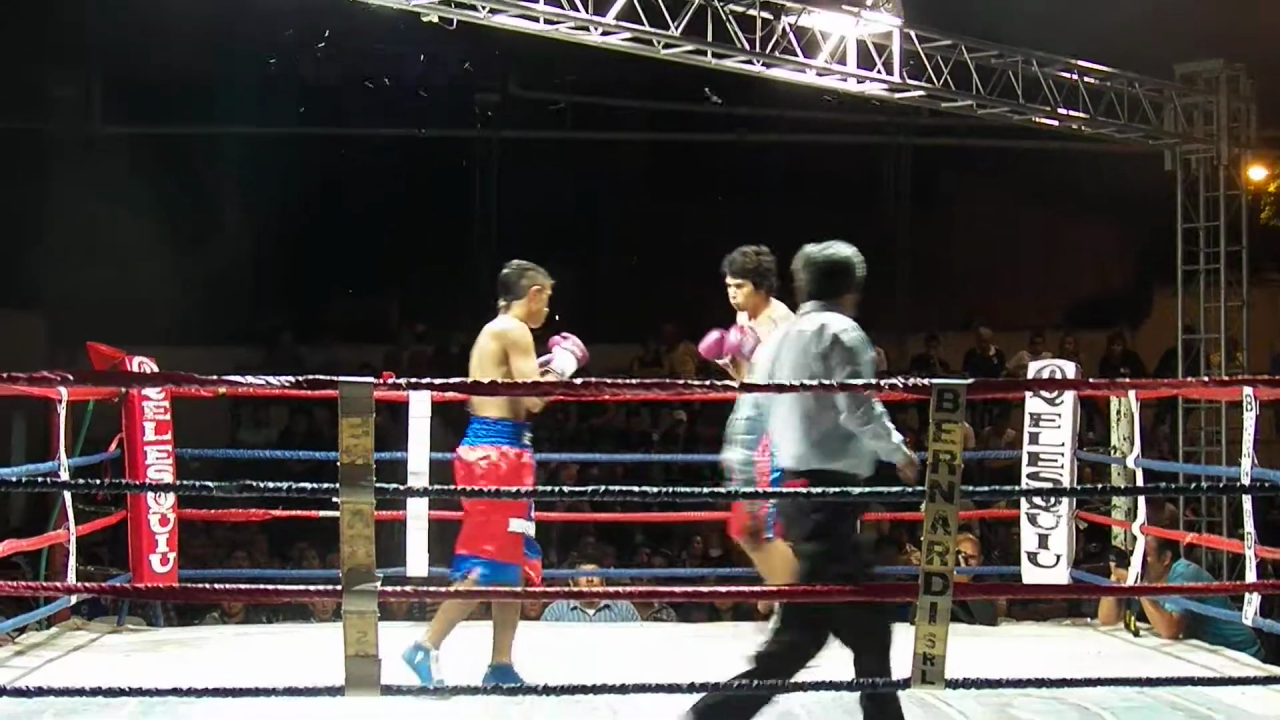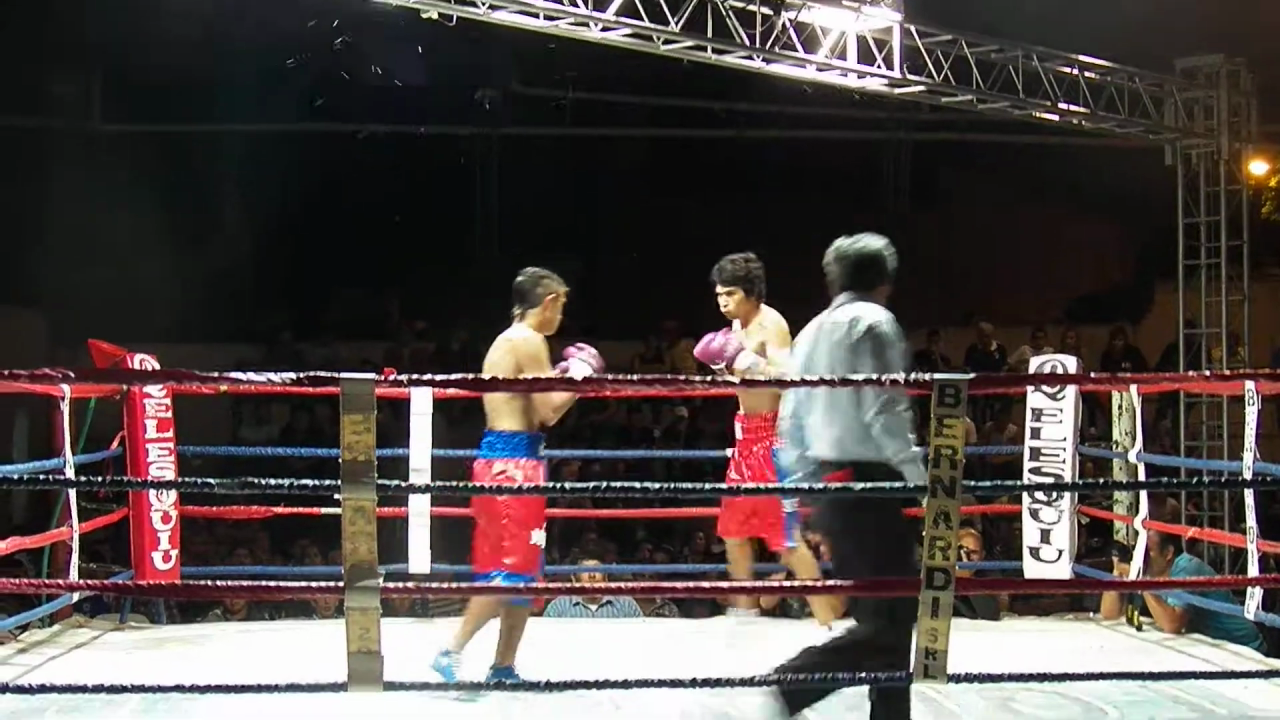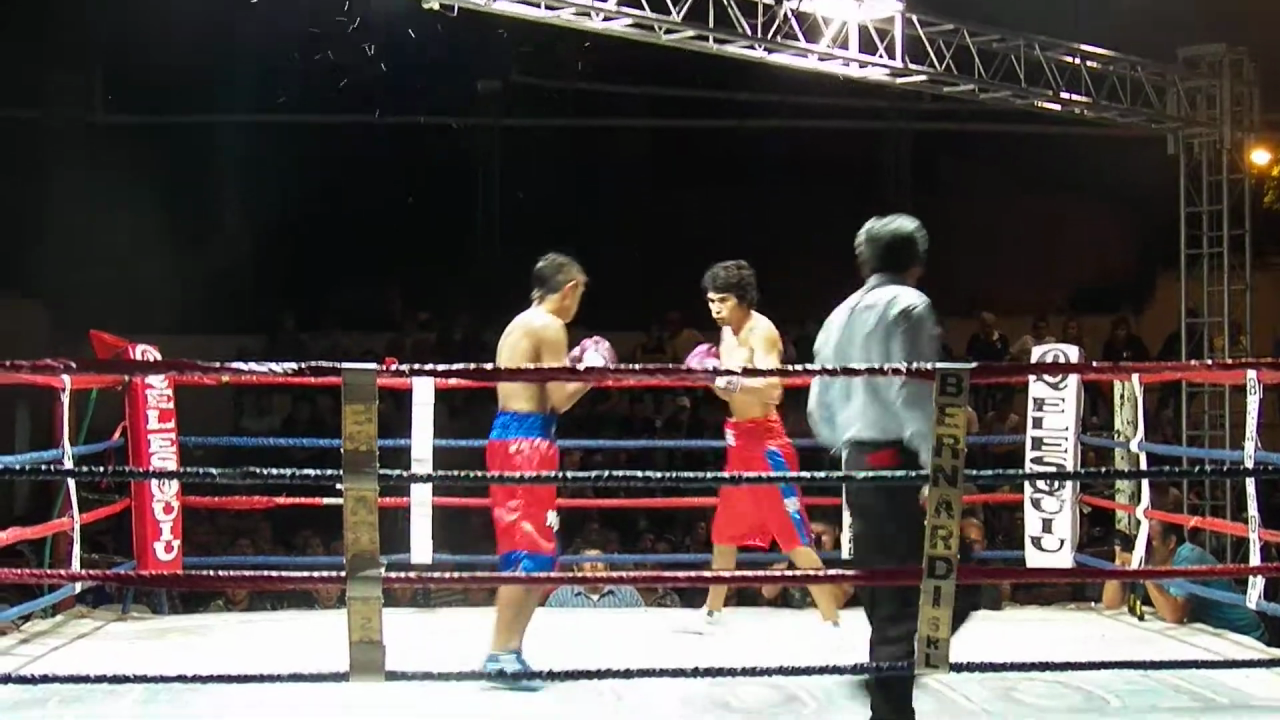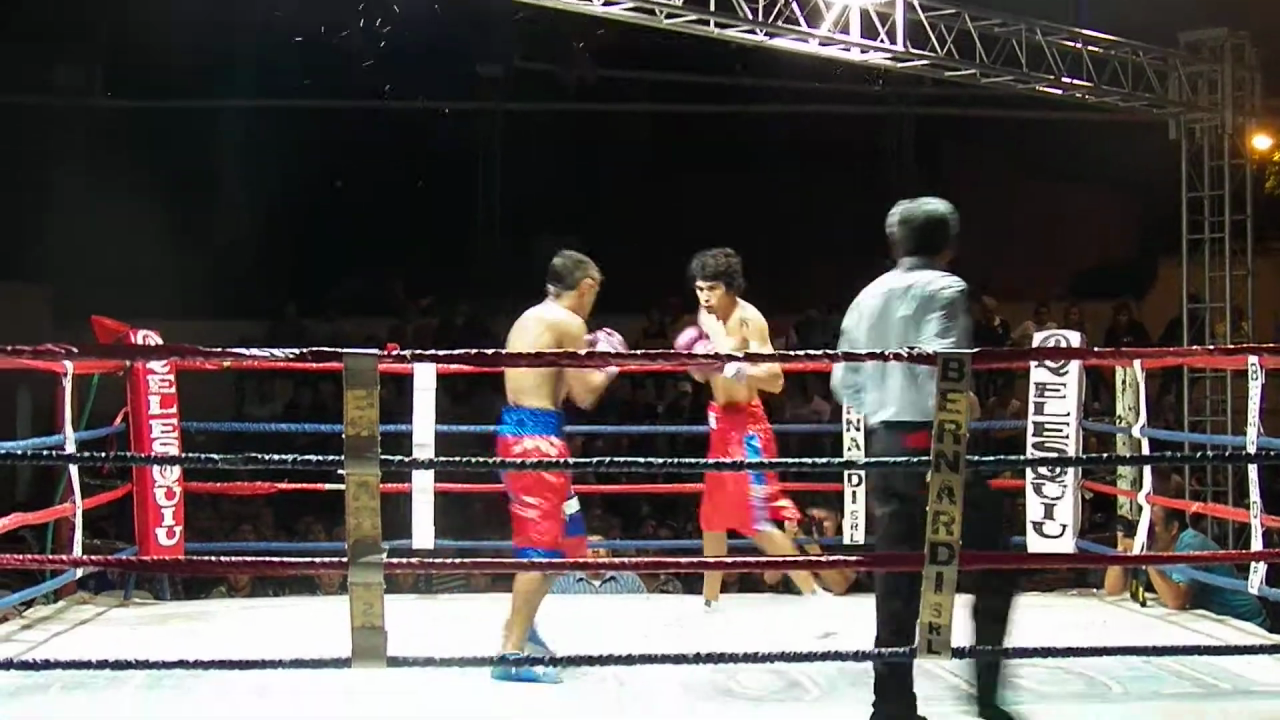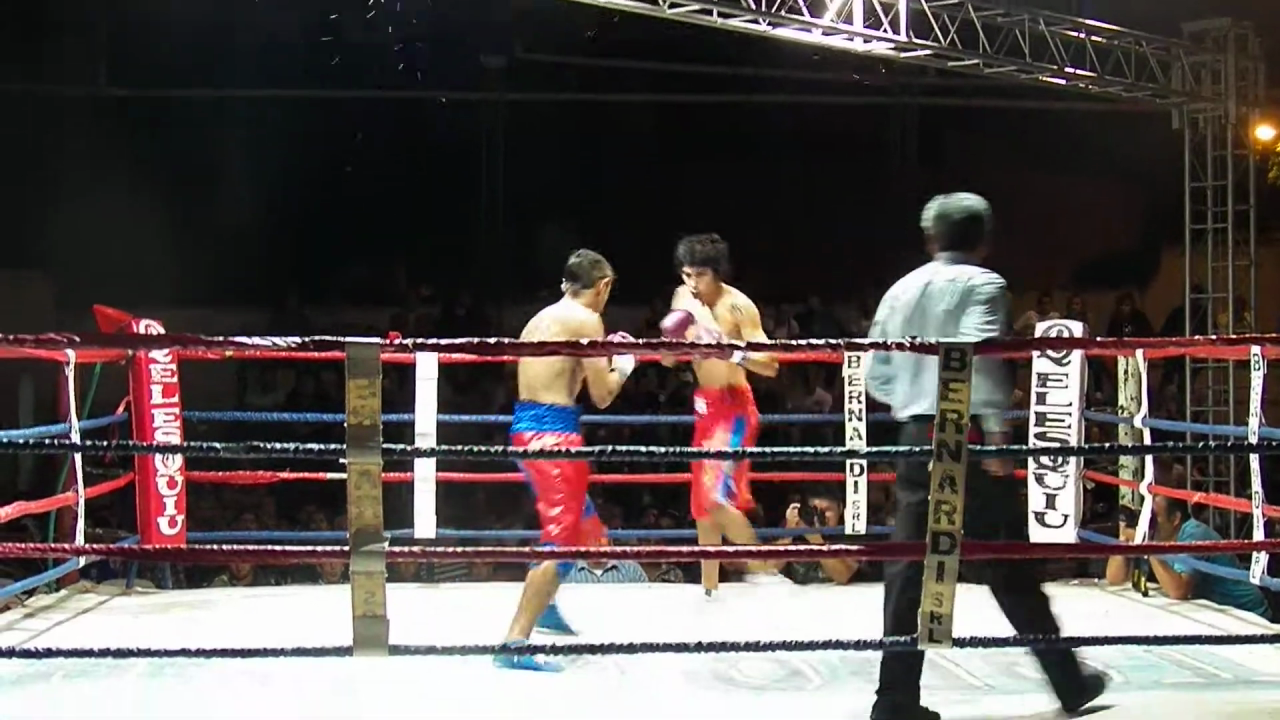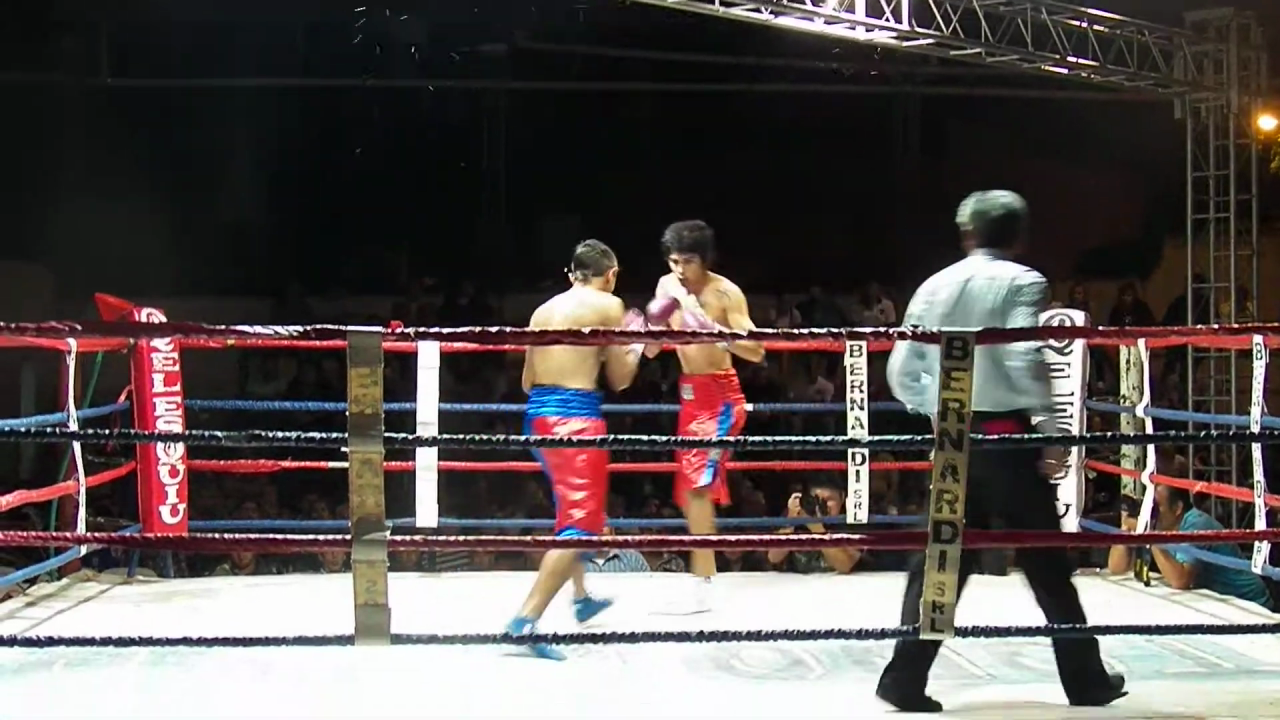
dt=0.1s
person 1, frame 1
left shoulder: (773, 340)
right shoulder: (840, 333)
left elbow: (742, 428)
right elbow: (862, 415)
right wrist: (901, 456)
left hip: (794, 491)
right hip: (828, 491)
left knee: (865, 614)
right knee: (805, 626)
person 1, frame 2
left shoulder: (809, 333)
right shoulder: (874, 322)
left elbow: (790, 425)
right elbow: (884, 408)
right wrist: (917, 473)
left hip: (830, 483)
right hip: (868, 482)
left knee: (889, 611)
right knee: (887, 618)
person 1, frame 3
left shoulder: (839, 316)
right shoulder: (908, 306)
left elbow: (820, 406)
right elbow: (912, 388)
right wrist: (933, 459)
left hip: (858, 465)
right hip: (900, 461)
left knee: (888, 595)
right knee: (952, 586)
person 1, frame 4
left shoulder: (867, 297)
right shoulder: (944, 289)
left elbow: (845, 382)
right elbow: (940, 366)
left hip: (885, 447)
right hip: (927, 444)
left knee: (897, 582)
right knee: (992, 566)
person 1, frame 5
left shoulder: (901, 291)
right shoulder: (983, 285)
left elbow: (877, 376)
right elbow: (980, 359)
right wrist: (996, 438)
left hip: (918, 443)
right hip: (968, 441)
left knee: (912, 569)
right knee: (1011, 569)
person 1, frame 6
left shoulder: (934, 287)
right shoulder: (1021, 282)
left elbow: (902, 372)
right elbow: (1027, 359)
right wrist: (1050, 429)
right hip: (1005, 435)
right knee: (1045, 561)
left ankle: (905, 678)
right ankle: (1085, 680)
person 2, frame 1
left shoulder: (491, 333)
right shoulder: (515, 330)
right elbow: (534, 399)
left wrist: (538, 373)
right wrist: (563, 366)
left hip: (488, 448)
right hip: (498, 451)
left knee: (520, 561)
right knee: (488, 558)
left ankle: (501, 665)
right ankle: (426, 646)
person 2, frame 2
left shoulder: (505, 343)
right shoulder: (529, 341)
right elbow: (547, 412)
left wrist: (554, 381)
right wrist: (577, 377)
left hip: (502, 458)
right hip: (513, 462)
left knee: (524, 567)
right knee: (511, 568)
left ankle: (503, 668)
right ankle: (453, 650)
person 2, frame 3
left shoulder: (519, 325)
right shoulder: (548, 327)
right elbow: (560, 399)
left wrist: (570, 365)
right wrist: (593, 366)
left hip: (510, 437)
right hip: (525, 440)
left knee: (537, 548)
right knee: (528, 550)
left ankle: (509, 650)
right ankle: (500, 654)
person 2, frame 4
left shoulder: (529, 320)
right shoulder: (567, 322)
right elbow: (582, 395)
right wrist: (608, 361)
left hip: (518, 432)
right hip: (538, 437)
left knee: (564, 535)
right knee: (542, 543)
left ankle: (523, 626)
right ankle: (510, 653)
person 2, frame 5
left shoulder: (538, 321)
right shoulder: (586, 321)
right elbow: (602, 395)
right wrist: (625, 364)
left hip: (524, 428)
right hip: (555, 432)
left knee: (576, 522)
right knee: (561, 538)
left ankle: (544, 605)
right ankle: (516, 639)
person 2, frame 6
left shoulder: (544, 309)
right shoulder: (607, 305)
right elbow: (620, 378)
right wrist: (635, 344)
left hip: (540, 413)
right hip: (576, 416)
left knee: (578, 508)
right knee: (578, 523)
left ankle: (581, 597)
right ankle: (526, 618)
person 3, frame 1
left shoulder: (779, 319)
right shoulder: (743, 317)
left wrist: (755, 352)
right wrist: (723, 358)
left knee: (764, 530)
right knee: (743, 527)
person 3, frame 2
left shoulder: (770, 323)
right shoulder: (737, 325)
left wrist: (744, 358)
right wrist: (722, 362)
left hip: (770, 435)
right hip: (748, 432)
left knee: (788, 540)
right knee: (732, 528)
left ankle: (826, 626)
right ankle: (743, 608)
person 3, frame 3
left shoulder: (761, 331)
right shoulder: (728, 332)
left elbow: (772, 392)
left wrist: (726, 378)
right wrist: (712, 372)
left hip: (765, 439)
right hip: (740, 438)
left knee: (793, 537)
right knee: (724, 532)
left ankle: (833, 625)
right ankle: (712, 615)
person 3, frame 4
left shoulder: (750, 320)
right shoulder: (706, 316)
left elbow: (774, 381)
left wrist: (730, 367)
left hip: (746, 424)
right hip: (722, 422)
left knee: (759, 522)
right knee: (712, 520)
left ankle: (814, 594)
right ankle: (710, 603)
person 3, frame 5
left shoulder: (739, 306)
right shoulder: (684, 297)
left elbow: (770, 366)
right elbow: (669, 359)
left wrist: (733, 353)
right wrist: (670, 334)
left hip: (733, 407)
right hip: (705, 407)
left knee: (718, 497)
right knee: (703, 507)
left ankle: (764, 573)
right ankle: (709, 594)
person 3, frame 6
left shoulder: (726, 292)
right shoulder: (666, 286)
left elbow: (756, 352)
right elbow: (651, 350)
left wrist: (716, 333)
right wrist: (654, 323)
left hip: (720, 396)
right hip: (691, 394)
left knee: (698, 485)
right knee: (688, 493)
left ankle: (699, 586)
right ankle: (706, 576)
